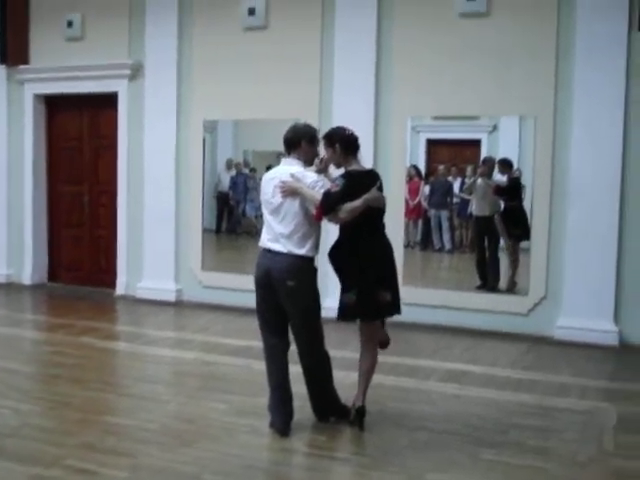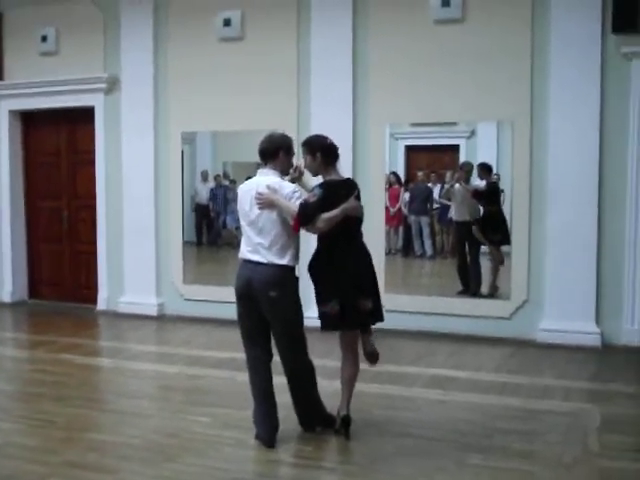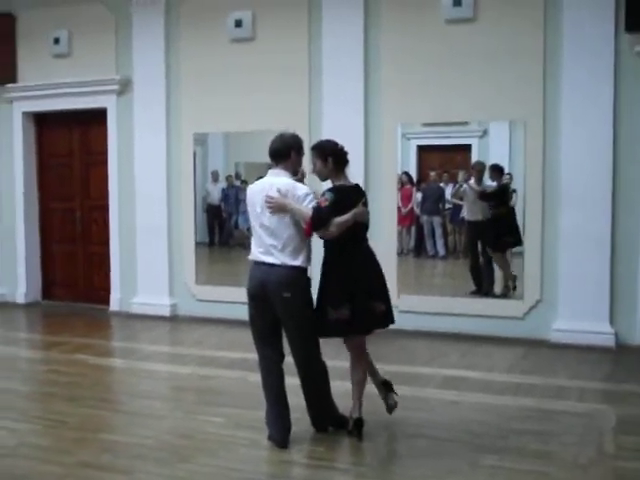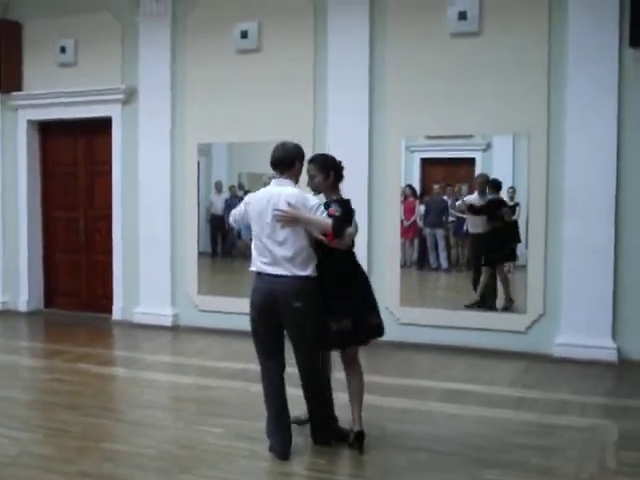
dt=0.4s
person 1, frame 1
left shoulder: (268, 178)
right shoulder: (309, 180)
right elbow: (339, 214)
right wrist: (367, 199)
left hip: (265, 261)
right hip: (294, 267)
left knee: (274, 343)
right knee: (310, 342)
left ankle: (280, 417)
right ankle: (326, 407)
person 1, frame 2
left shoulder: (244, 189)
right shoulder: (285, 189)
right elbow: (316, 224)
right wrist: (346, 208)
left hip: (245, 273)
right hip: (275, 277)
left knee: (256, 354)
right knee: (293, 352)
left ankle: (265, 428)
right ankle: (312, 416)
person 1, frame 3
left shoulder: (253, 190)
right shoulder: (298, 191)
right elbow: (326, 229)
right wrist: (355, 215)
left hip: (257, 275)
right hip: (288, 278)
left knee: (268, 355)
right knee: (306, 353)
left ankle: (277, 429)
right ankle: (324, 417)
person 1, frame 4
left shoulder: (252, 200)
right shoulder: (306, 201)
left elbow: (234, 220)
left hip: (263, 286)
right hip: (296, 287)
left knee: (271, 366)
right knee: (311, 362)
left ankle: (279, 440)
right ankle: (324, 429)
person 2, frame 1
left shoulder: (349, 180)
right shoulder: (372, 176)
left elbow: (326, 206)
left wrist: (300, 188)
left hip: (356, 259)
right hip: (376, 256)
right knee: (367, 336)
right ankle: (359, 402)
person 2, frame 2
left shoulder: (326, 189)
right shoulder: (349, 186)
left elbow: (303, 217)
left wrist: (276, 200)
left hip: (336, 269)
right hip: (355, 266)
right knee: (348, 345)
right ankle: (346, 403)
person 2, frame 3
left shoulder: (335, 194)
right shoulder: (356, 192)
left elbow: (316, 221)
left wrist: (287, 205)
left hip: (344, 275)
right hip: (363, 271)
left knee: (354, 345)
right knee: (355, 345)
person 2, frame 4
left shoulder: (336, 207)
right shoulder: (339, 205)
left elbow: (335, 230)
left wrist: (300, 217)
left hip: (340, 288)
right hip: (341, 285)
left knee: (349, 358)
right knee: (349, 358)
right ankle: (356, 426)
person 3, frame 1
right shoulder: (476, 182)
right elbow: (465, 190)
right wrist: (477, 177)
left hip: (493, 219)
right hip: (479, 219)
left knee: (493, 252)
right knee: (480, 252)
left ankle: (493, 282)
right ankle: (484, 280)
person 3, frame 2
right shoulder: (455, 188)
right wrist: (454, 182)
left hip: (473, 224)
right hip: (459, 224)
left knee: (474, 257)
right knee: (461, 257)
left ankle: (475, 287)
right ankle: (466, 286)
person 3, frame 3
right shoulder: (466, 187)
right elbow: (454, 196)
right wrist: (462, 183)
left hip: (486, 224)
right hip: (471, 224)
left knee: (487, 257)
right knee: (473, 257)
left ankle: (488, 287)
right ankle: (479, 286)
person 3, frame 4
right shoulder: (469, 199)
right hip: (474, 237)
left knee: (491, 269)
right knee: (476, 270)
left ankle: (491, 301)
right ankle: (482, 299)
person 4, frame 1
left shoulder: (514, 181)
right shoulder: (511, 180)
left elbow: (499, 191)
right elbow: (503, 194)
left hip: (515, 216)
right hip: (510, 214)
person 4, frame 2
left shoulder: (492, 186)
right shoulder: (490, 185)
left elbow: (478, 195)
right elbow: (482, 198)
left hip: (494, 221)
right hip: (489, 219)
person 4, frame 3
left shoulder: (502, 188)
right shoulder: (501, 187)
left elbow: (485, 196)
left wrist: (471, 185)
left hip: (503, 223)
right hip: (499, 223)
left knee: (497, 254)
right knee: (500, 254)
left ankle: (508, 282)
right ankle: (507, 284)
person 4, frame 4
left shoulder: (492, 203)
right shoulder: (501, 202)
left elbow: (476, 210)
left hip: (495, 238)
right hip: (499, 238)
left knee: (500, 270)
right knee: (487, 270)
left ankle: (508, 299)
right ankle: (477, 299)
